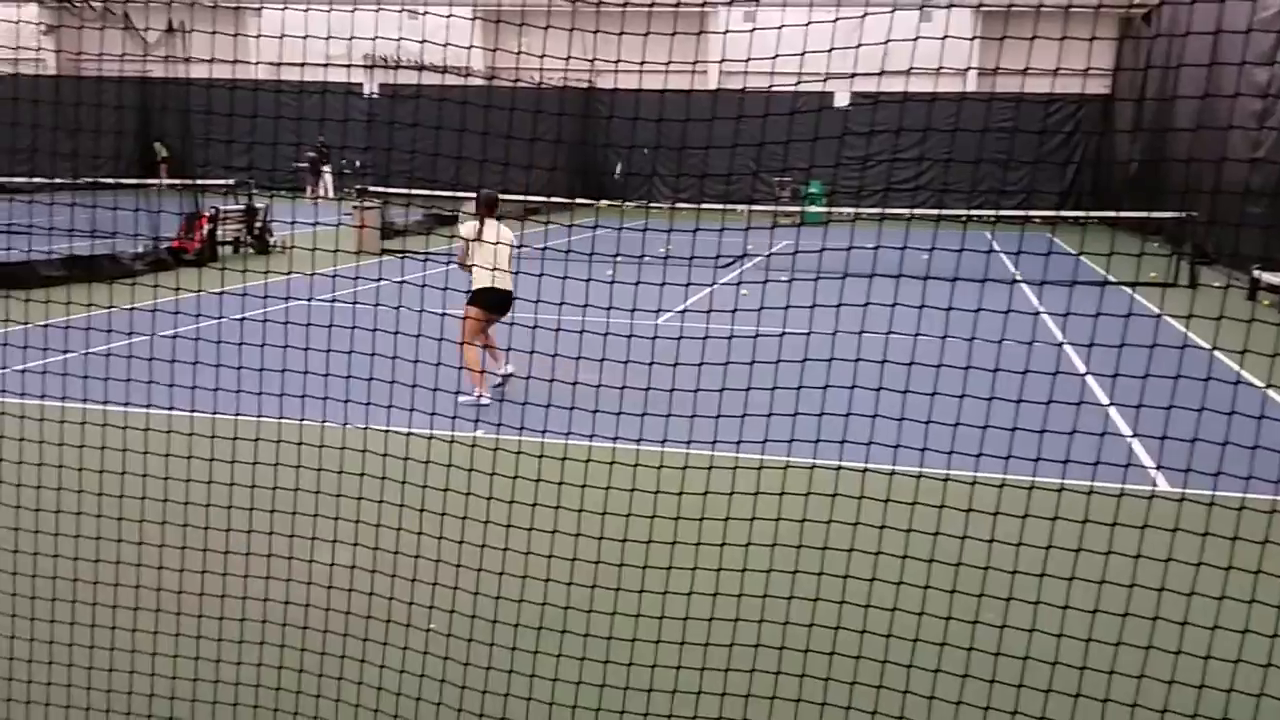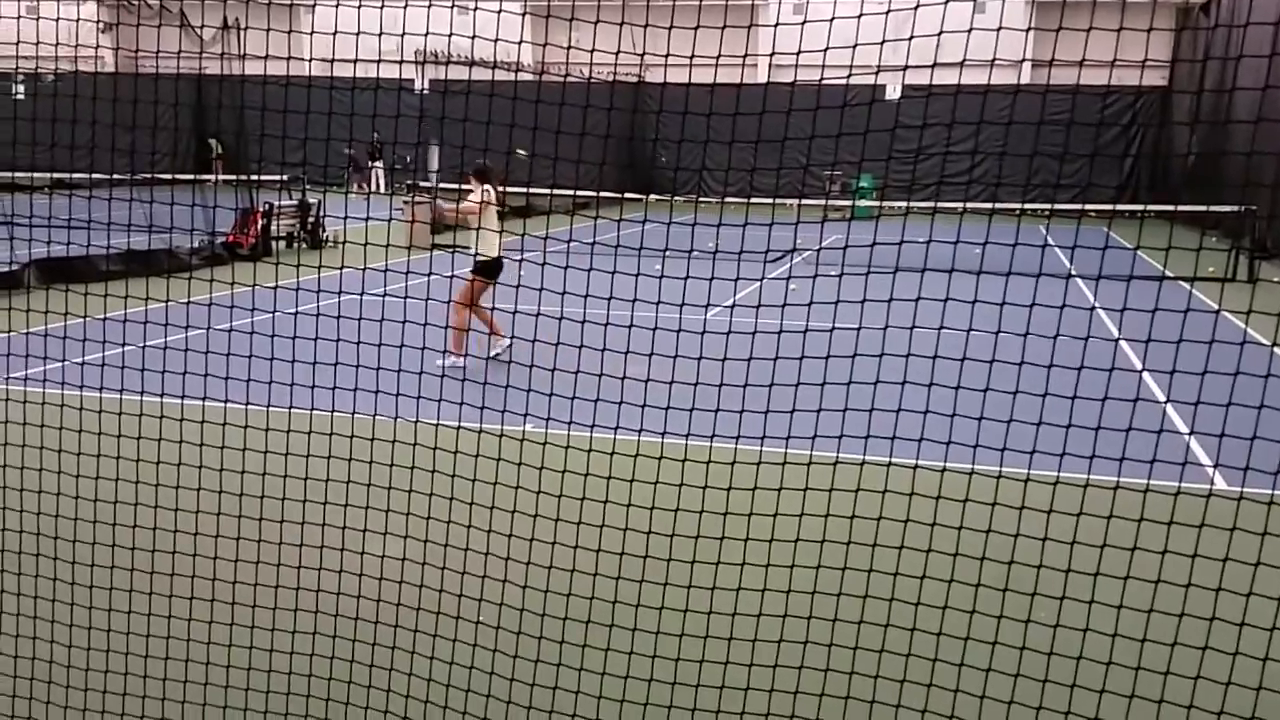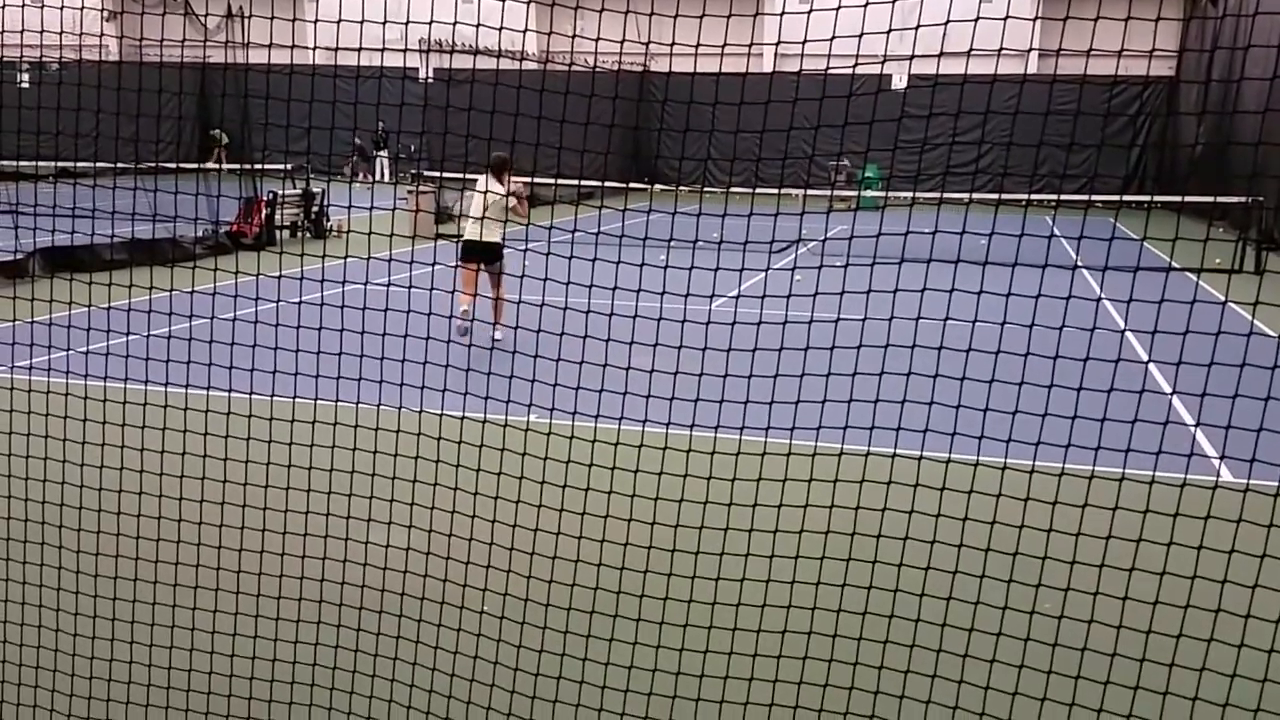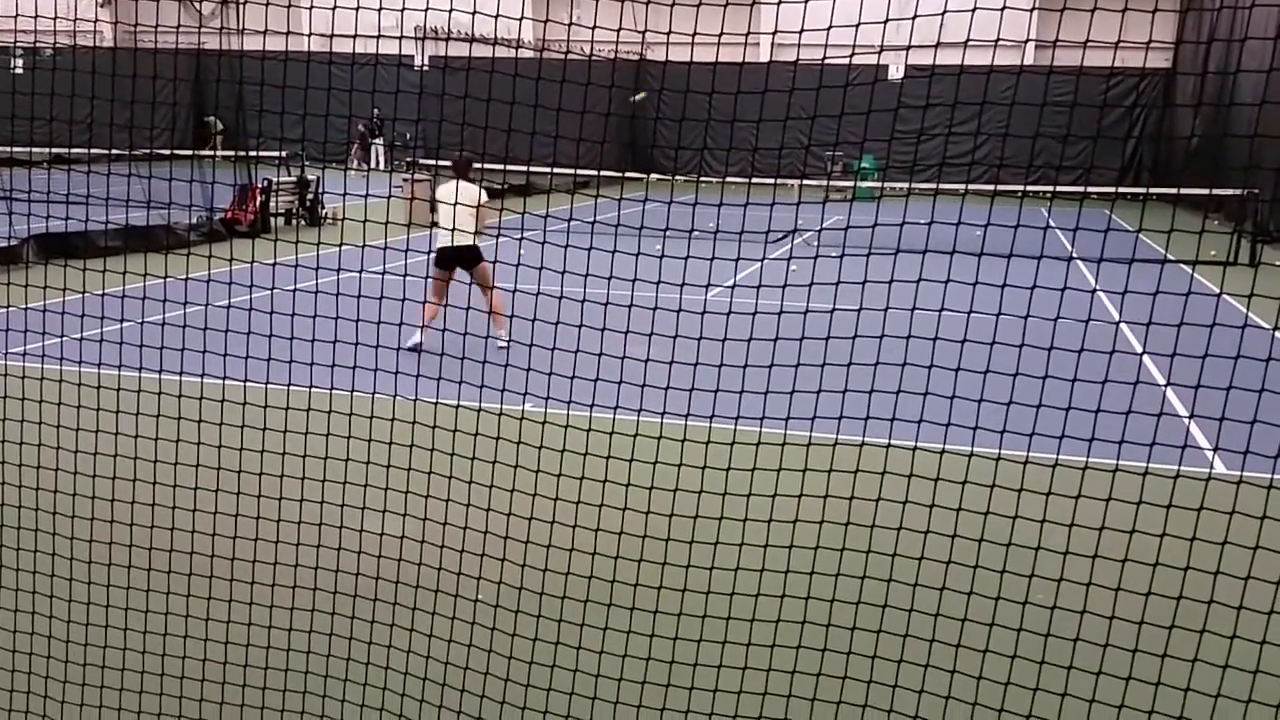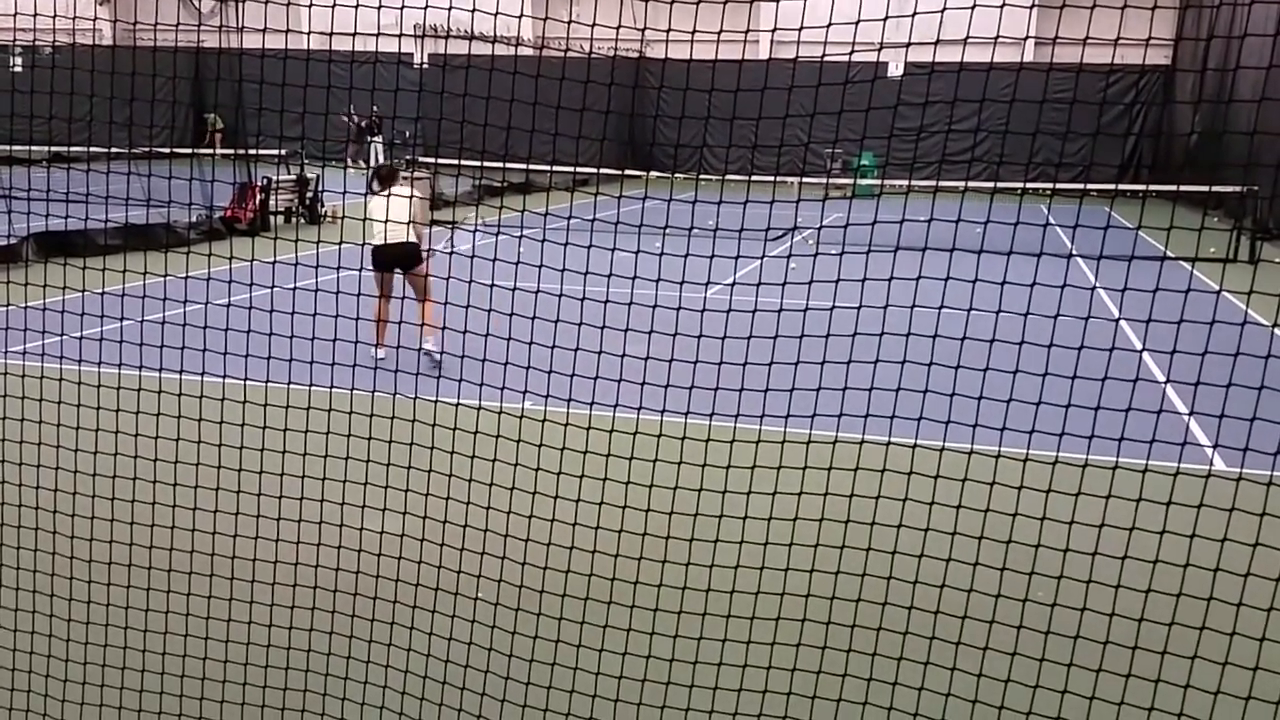
dt=0.7s
person 1, frame 1
left shoulder: (470, 227)
right shoulder: (507, 233)
left elbow: (461, 262)
left hip: (484, 291)
right hip: (506, 294)
left knee: (469, 341)
right knee: (479, 332)
left ankle: (480, 392)
right ankle: (503, 367)
person 1, frame 2
left shoulder: (486, 190)
right shoulder: (473, 195)
left elbow: (474, 209)
right elbow: (459, 215)
left wrist: (446, 207)
right wrist: (443, 209)
left hip: (488, 262)
right hip: (485, 260)
left knee: (459, 305)
right knee: (472, 304)
left ankle: (457, 355)
right ankle: (499, 339)
person 1, frame 3
left shoulder: (481, 181)
right shoulder: (506, 195)
right elbow: (524, 214)
left wrist: (511, 189)
right wrist: (522, 195)
left hip: (471, 242)
right hip: (492, 245)
left knee: (466, 291)
right knee: (497, 288)
left ankle: (465, 309)
right ankle: (497, 328)
person 1, frame 4
left shoulder: (441, 190)
right shoulder: (479, 192)
right elbow: (481, 226)
left hip: (444, 249)
right hip: (468, 248)
left knee: (437, 297)
right knee: (490, 290)
left ankle: (420, 334)
right ankle: (501, 336)
person 1, frame 5
left shoulder: (372, 202)
right shoulder: (413, 194)
right elbow: (420, 229)
right wrist: (422, 249)
left hip: (381, 249)
right hip: (408, 248)
left knee: (383, 297)
right knee: (425, 298)
left ankle: (379, 347)
right ankle: (429, 342)
